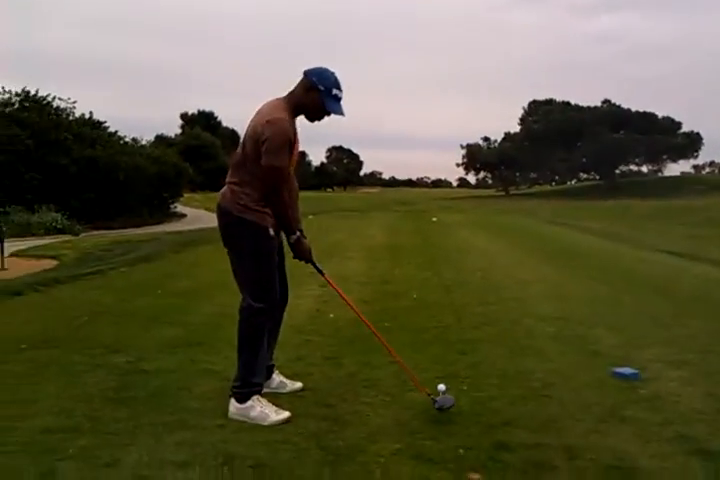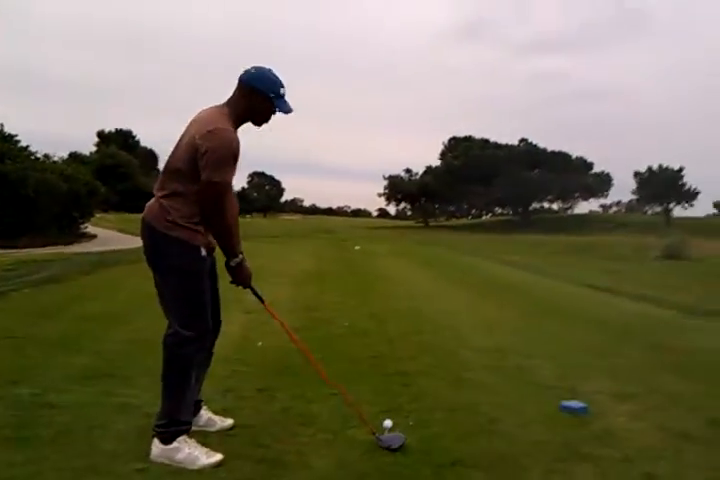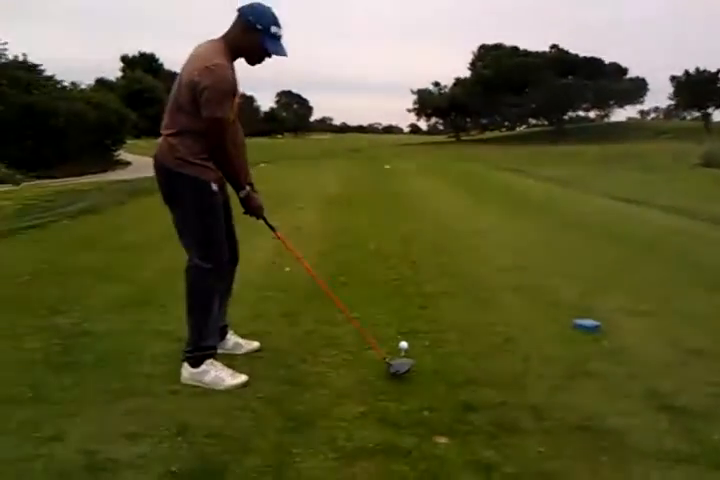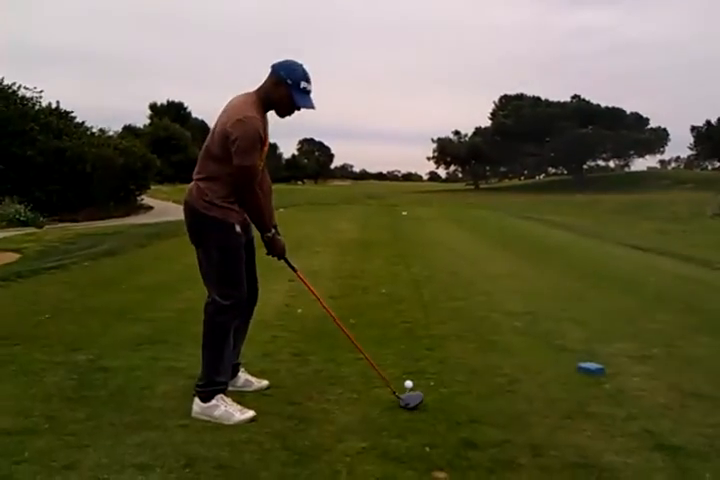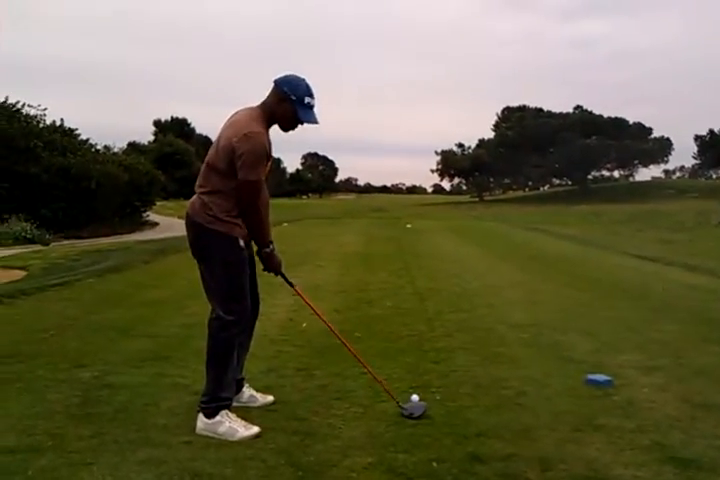
dt=1s
person 1, frame 1
left shoulder: (282, 115)
right shoulder: (278, 125)
right elbow: (274, 191)
left wrist: (294, 231)
right wrist: (295, 236)
left hip: (257, 216)
right hip: (246, 217)
left knee: (275, 298)
right knee: (261, 302)
left ankle: (262, 373)
right ankle: (244, 397)
person 1, frame 2
left shoulder: (216, 120)
right shoulder: (222, 136)
left elbow: (220, 199)
right elbow: (215, 207)
left wrist: (233, 253)
right wrist: (235, 259)
left hip: (187, 232)
right hip: (174, 235)
left knee: (206, 325)
right knee: (189, 330)
left ankle: (189, 408)
right ankle: (169, 437)
person 1, frame 3
left shoulder: (218, 57)
right shoulder: (216, 72)
left elbow: (230, 129)
right elbow: (219, 143)
left wrist: (246, 183)
right wrist: (244, 191)
left hip: (202, 170)
right hip: (186, 172)
left knee: (224, 256)
right knee: (207, 262)
left ankle: (215, 333)
right ankle: (196, 360)
person 1, frame 4
left shoulder: (254, 111)
right shoulder: (247, 123)
left elbow: (259, 176)
right elbow: (247, 189)
left wrist: (271, 226)
right wrist: (270, 233)
left hip: (230, 213)
right hip: (213, 214)
left knee: (245, 295)
right knee: (227, 301)
left ankle: (229, 370)
right ankle: (208, 396)
person 1, frame 5
left shoulder: (251, 120)
right shoulder: (254, 138)
left elbow: (257, 194)
right elbow: (251, 204)
left wrist: (265, 243)
right wrist: (266, 249)
left hip: (227, 225)
right hip: (215, 228)
left knee: (246, 309)
right knee: (230, 315)
left ankle: (233, 386)
right ankle: (212, 412)
